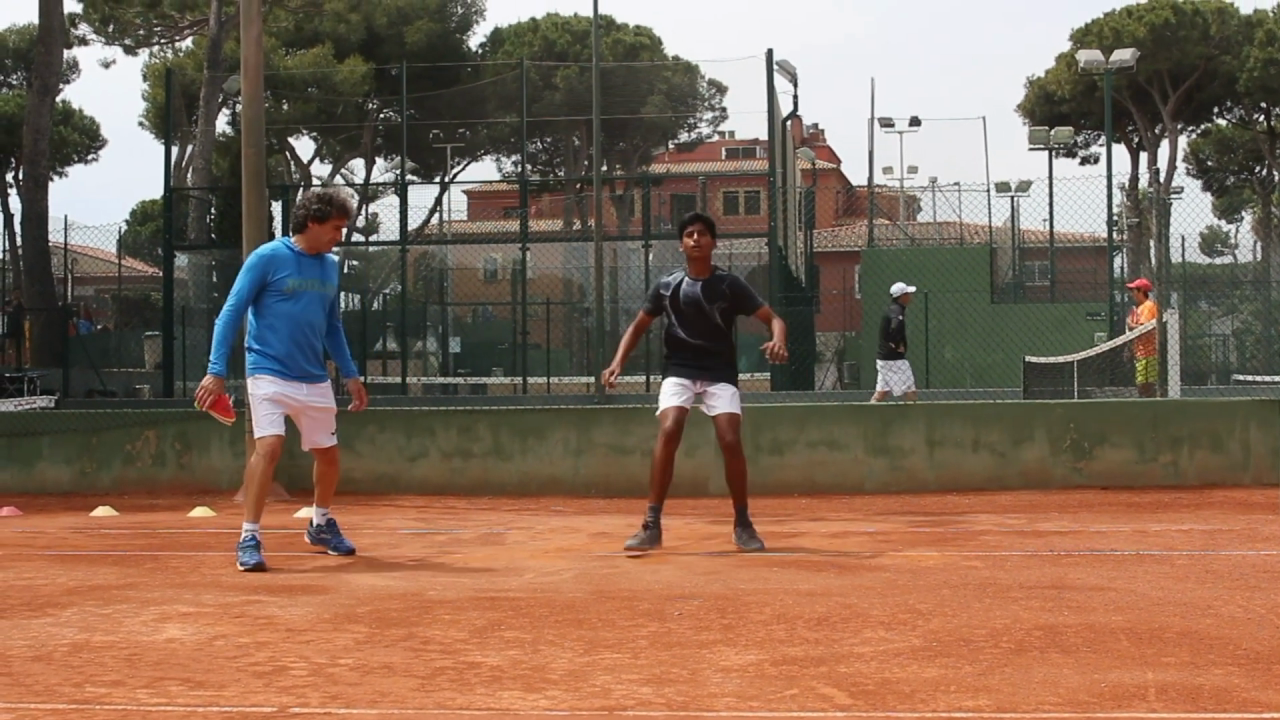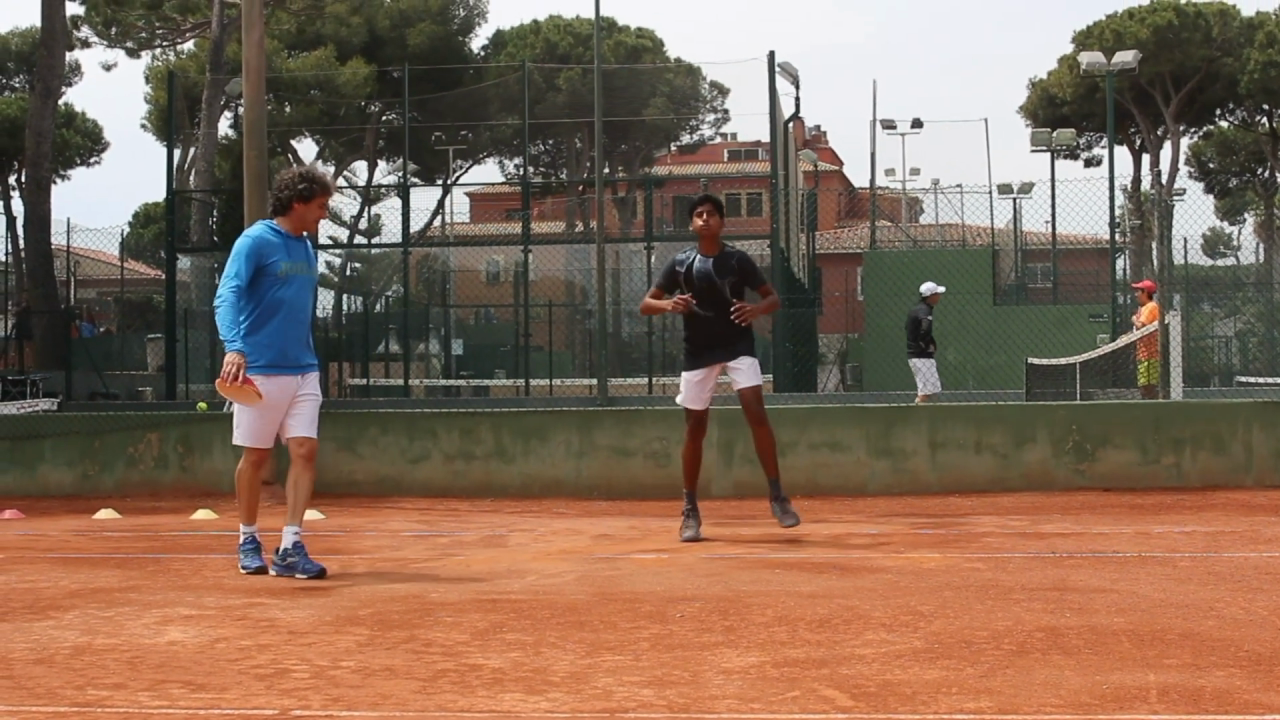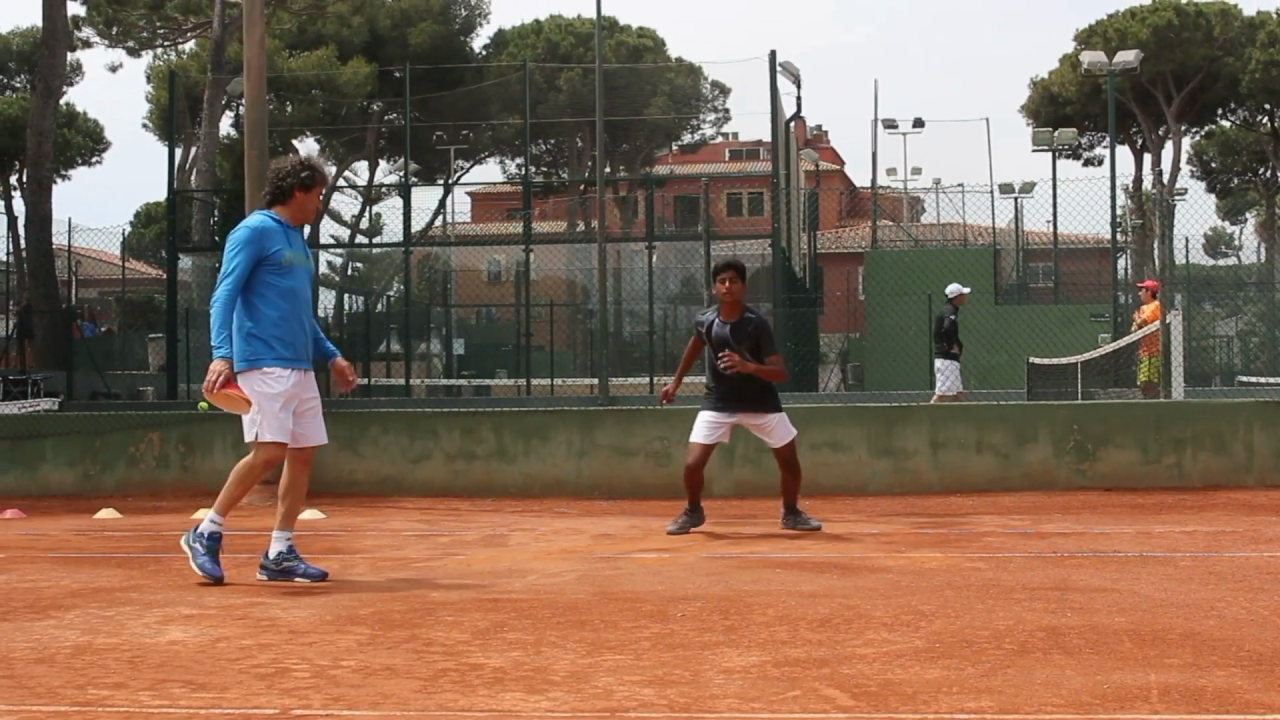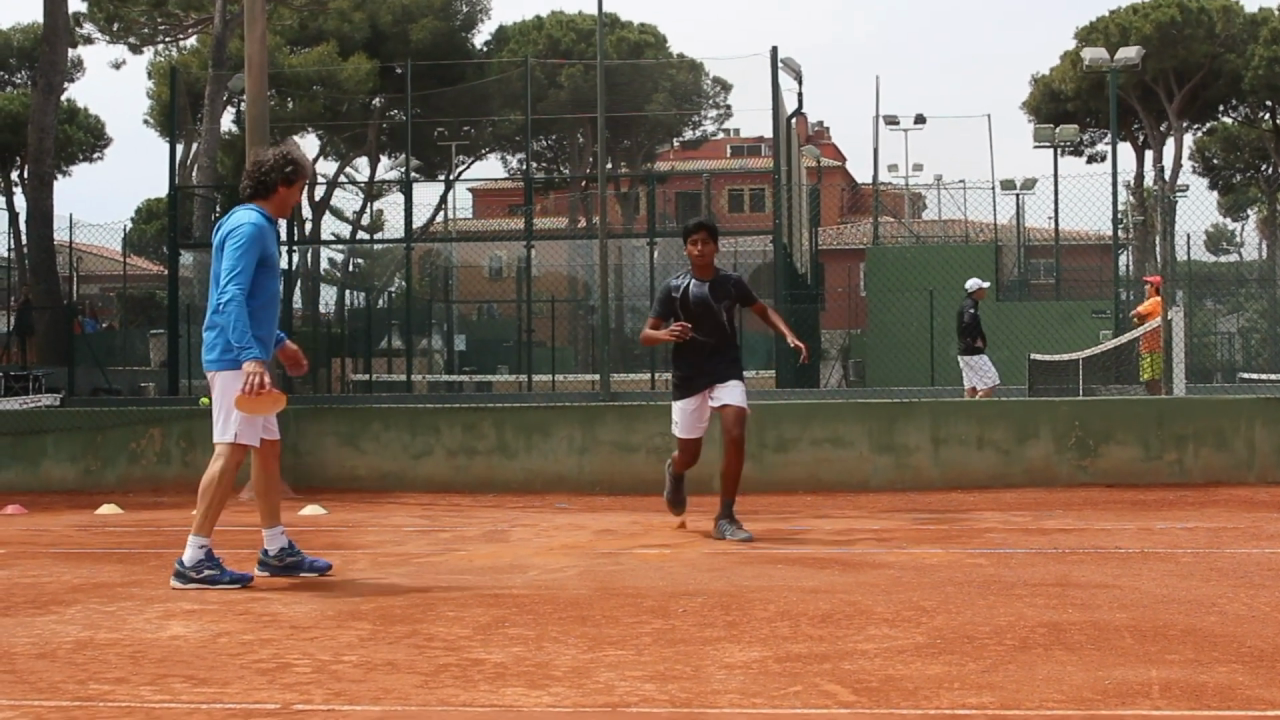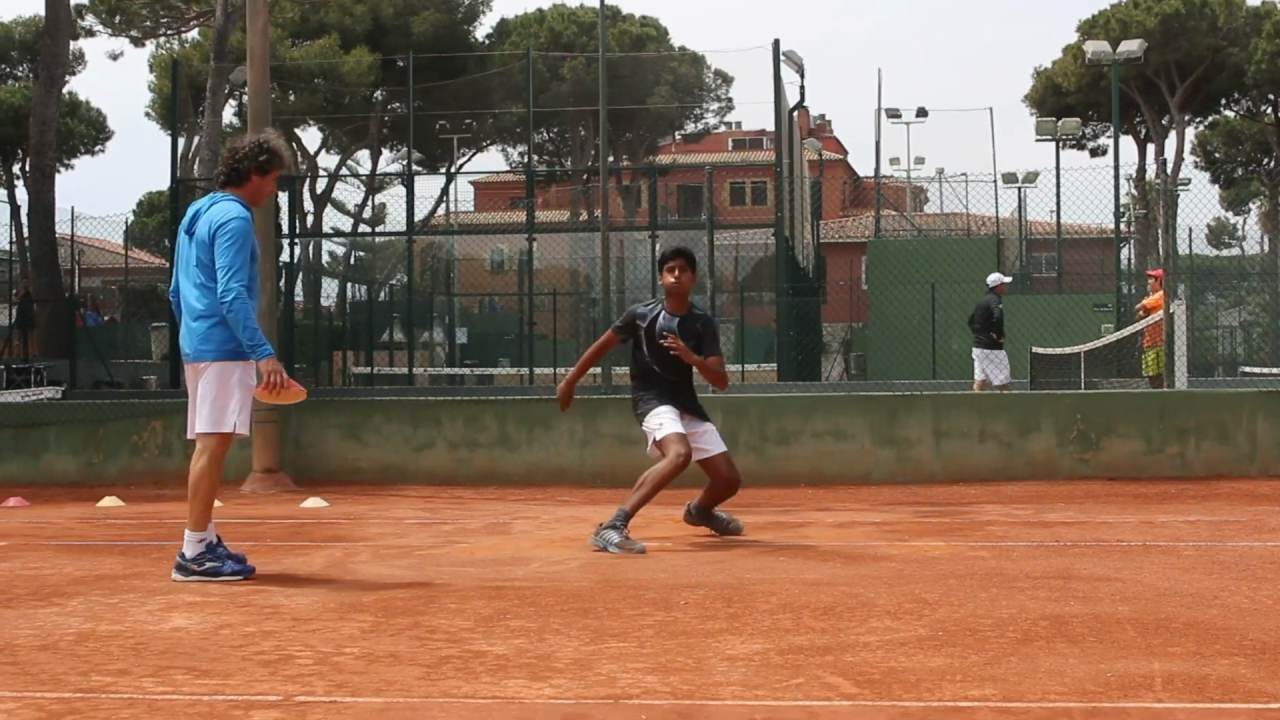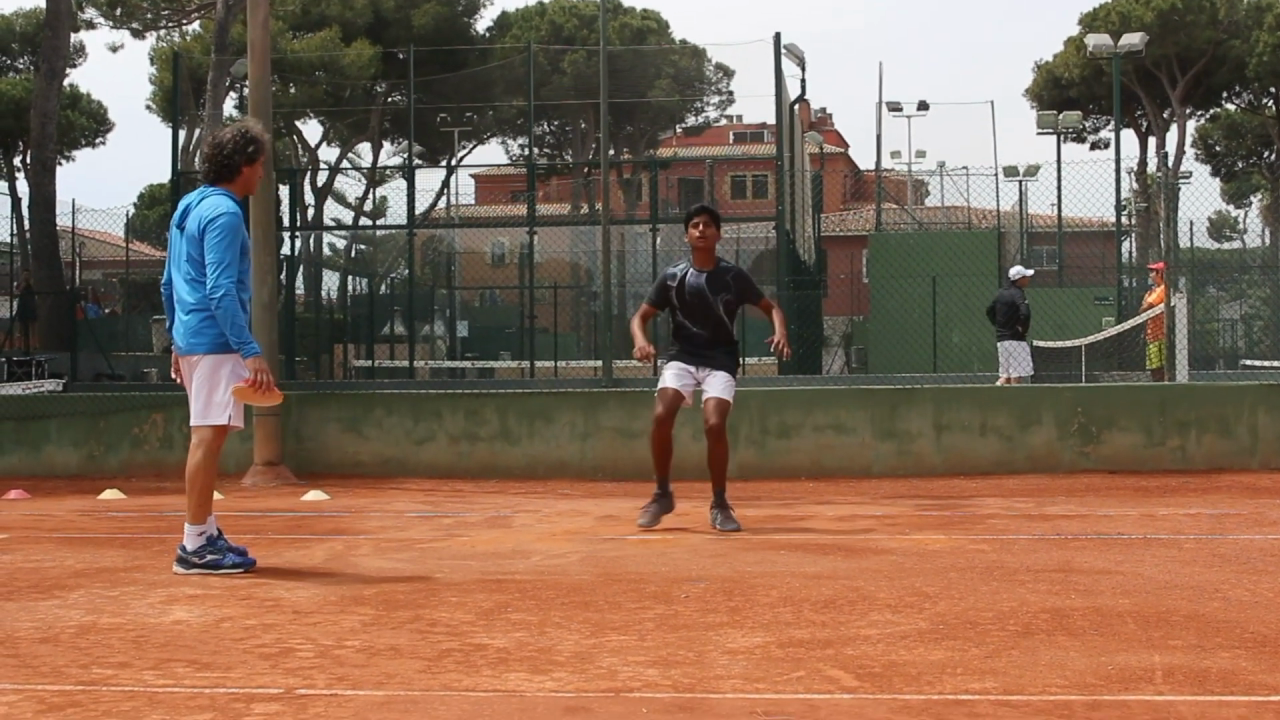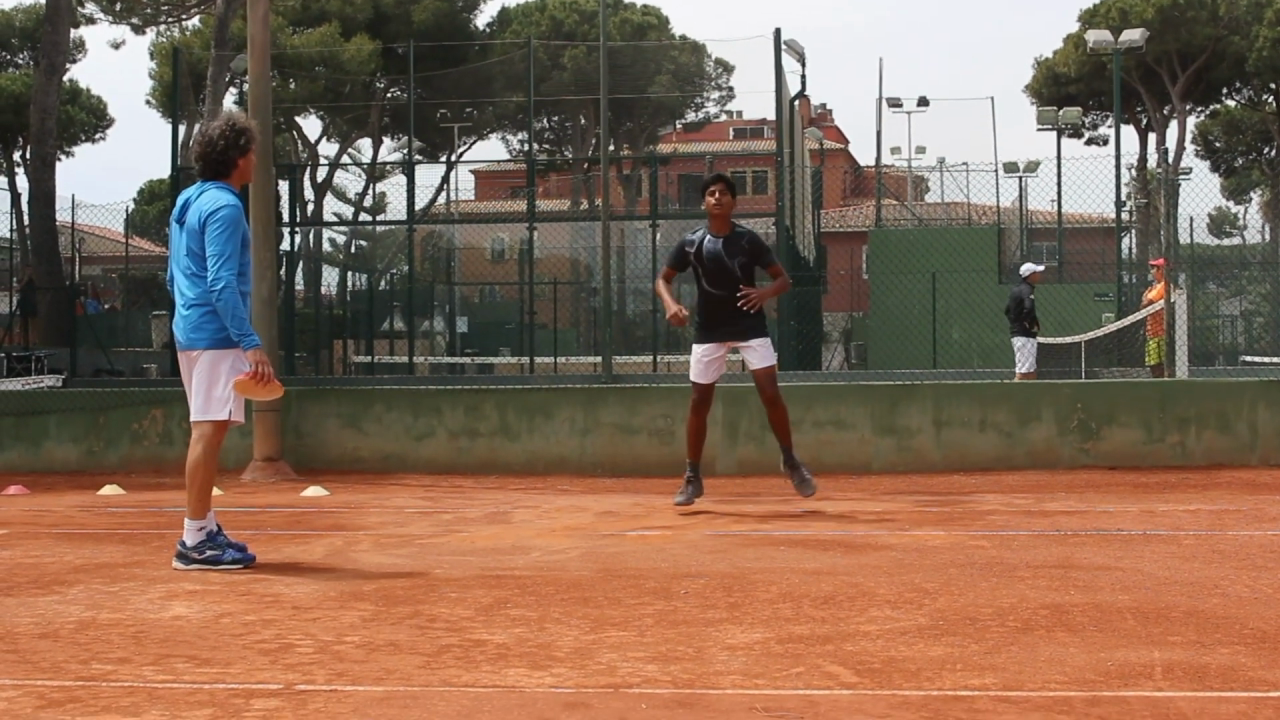
dt=0.4s
person 1, frame 1
left shoulder: (331, 267)
right shoulder: (266, 258)
right elbow: (231, 313)
left wrist: (351, 373)
right wrist: (217, 369)
left hip: (315, 379)
right hip: (269, 374)
left knee: (328, 455)
right knee: (268, 447)
left ankle: (322, 523)
right ankle: (249, 538)
person 1, frame 2
left shoulder: (307, 249)
right shoulder: (255, 241)
right elbow: (227, 296)
right wrist: (234, 347)
left hip: (304, 371)
right hip: (261, 371)
left knee: (305, 452)
right knee: (256, 455)
left ankle: (290, 548)
right ankle: (248, 540)
person 1, frame 3
left shoulder: (298, 241)
right shoulder: (254, 231)
right elbow: (224, 296)
left wrist: (331, 355)
right wrist: (221, 354)
left hip: (300, 368)
right hip: (263, 365)
left knee: (302, 456)
right knee: (270, 453)
left ankle: (279, 552)
right ankle: (206, 531)
person 1, frame 4
left shoulder: (258, 227)
right shoulder: (248, 226)
right elbow: (230, 298)
left wrist: (276, 342)
right wrist: (251, 355)
left hip: (249, 358)
right hip: (238, 362)
left knee: (267, 450)
right knee: (232, 452)
left ankle: (277, 549)
right ankle: (194, 559)
person 1, frame 5
left shoulder: (199, 212)
right shoulder: (233, 218)
left elbow: (175, 291)
right elbow: (232, 295)
right wrist: (264, 352)
left hip: (198, 345)
right hip: (223, 347)
left knee: (210, 443)
right knee: (213, 443)
left ankle: (205, 541)
right ankle: (193, 553)
person 1, frame 6
left shoulder: (189, 206)
right shoulder: (223, 213)
left elbow: (168, 285)
right elbow: (222, 292)
left wrist: (177, 338)
right wrist: (250, 351)
left hip: (192, 339)
right hip: (216, 341)
left knee: (207, 437)
right knee: (209, 436)
left ankle: (206, 533)
right ankle: (194, 546)
person 1, frame 7
left shoulder: (188, 202)
right shoulder: (223, 206)
left elbow: (175, 278)
right elbow: (222, 284)
right wrist: (250, 342)
left hip: (191, 333)
right hip: (216, 336)
left knee: (206, 432)
right knee: (209, 431)
left ankle: (206, 530)
right ankle: (193, 542)
person 2, frame 1
left shoulder: (730, 284)
right shoulder: (667, 285)
left elbow: (773, 319)
right elbow: (639, 325)
left wrist: (778, 341)
right wrist: (617, 361)
left hip: (720, 372)
right hip: (680, 370)
left knee: (730, 441)
right knee: (669, 431)
left ankle: (743, 522)
right ankle: (652, 523)
person 2, frame 2
left shoulder: (739, 260)
right shoulder: (679, 263)
left elbow: (773, 297)
right elbow: (645, 304)
left wrist: (756, 309)
right wrist: (667, 305)
left hip: (738, 347)
right hip: (698, 353)
left knee: (756, 414)
right knee: (695, 430)
left ankle: (777, 495)
right ankle: (690, 507)
person 2, frame 3
left shoulder: (757, 324)
right shoulder: (704, 320)
left elbow: (781, 373)
left wrist: (749, 366)
right wrist: (675, 382)
left hip: (760, 401)
right hip: (719, 401)
left knee: (789, 462)
right knee: (693, 465)
left ankle: (791, 512)
right ankle: (693, 511)
person 2, frame 4
left shoulder: (733, 283)
right shoulder: (673, 288)
left elbow: (763, 310)
right elbow: (646, 334)
left wrist: (790, 336)
right wrist: (665, 334)
left hip: (726, 372)
right hip: (688, 377)
left knee: (735, 436)
right knee: (688, 455)
left ankle: (726, 516)
right ankle: (674, 469)
person 2, frame 5
left shoulder: (704, 324)
right shoulder: (640, 314)
left elbow: (721, 381)
right elbow: (604, 345)
left wrist: (692, 358)
right wrist: (570, 379)
left hip: (688, 405)
right hip: (653, 399)
left knee: (729, 480)
right knee: (678, 456)
left ankle: (700, 510)
right ankle: (613, 527)
person 2, frame 6
left shoulder: (735, 276)
right shoulder: (671, 276)
left elbow: (770, 307)
right elbow: (640, 316)
left wrist: (780, 333)
right wrist: (641, 341)
left hip: (721, 360)
right hip: (683, 358)
left knee: (714, 424)
right knee: (662, 414)
left ankle: (719, 503)
right ankle: (662, 493)
person 2, frame 7
left shoulder: (750, 240)
right shoulder: (690, 243)
left elbow: (783, 279)
right elbow: (662, 279)
left wrist: (766, 293)
right wrist: (670, 304)
left hip: (750, 325)
right hip: (710, 330)
left knee: (771, 396)
right knee: (699, 402)
left ankle: (790, 461)
right ankle: (693, 476)
